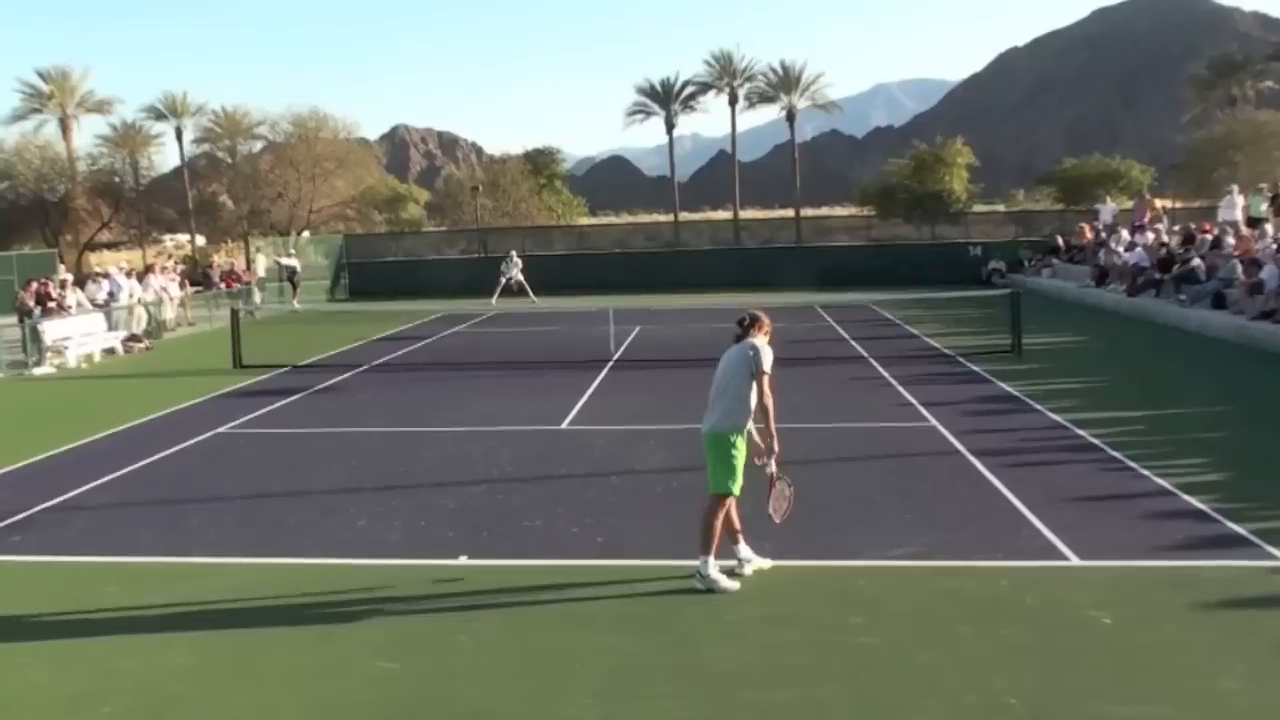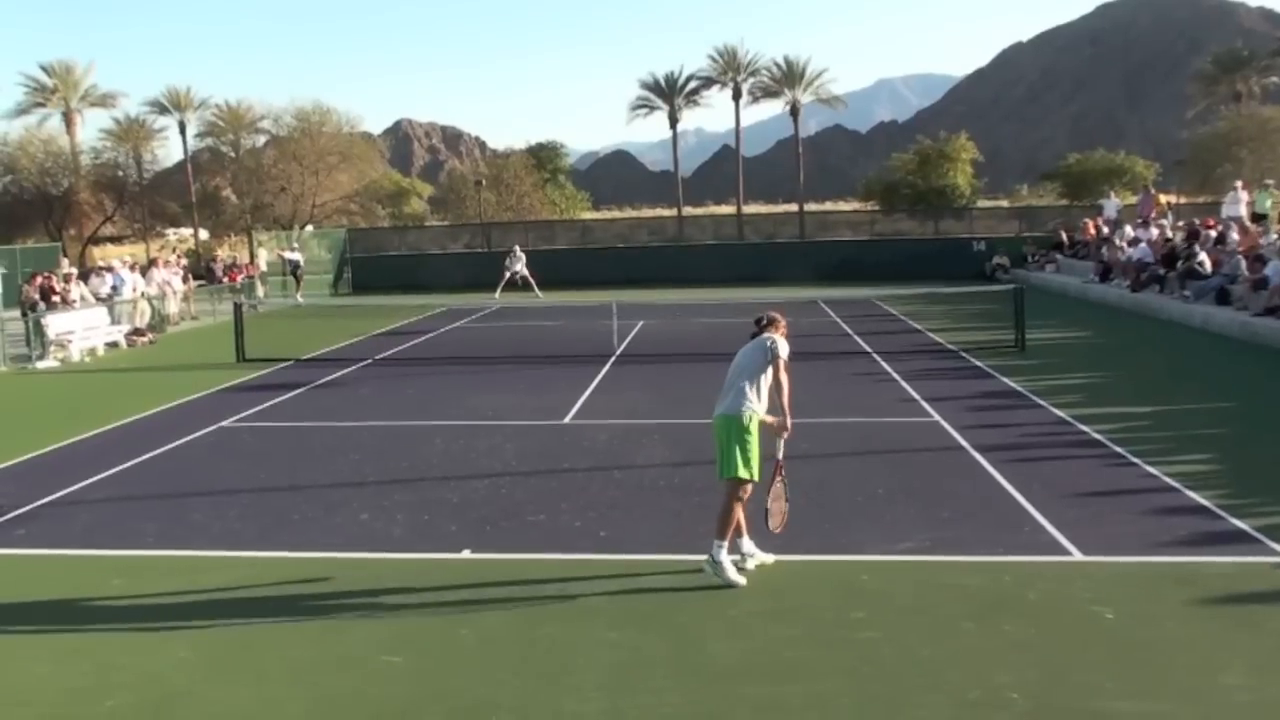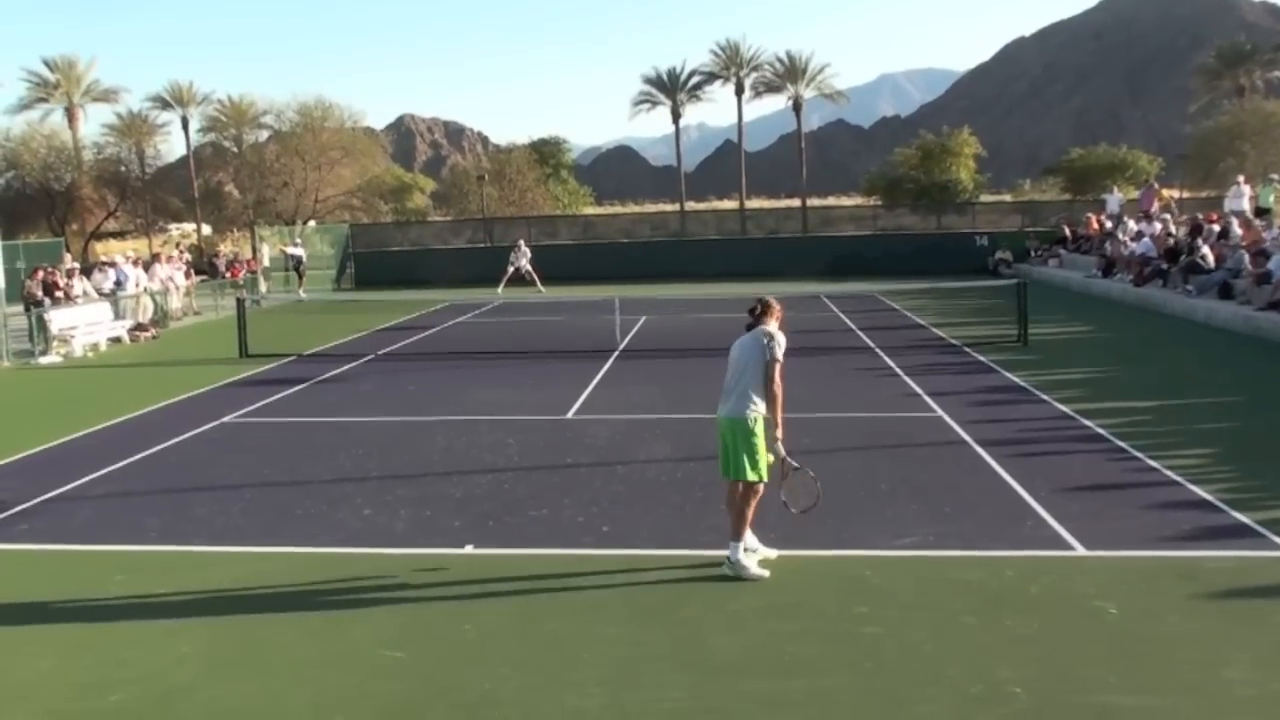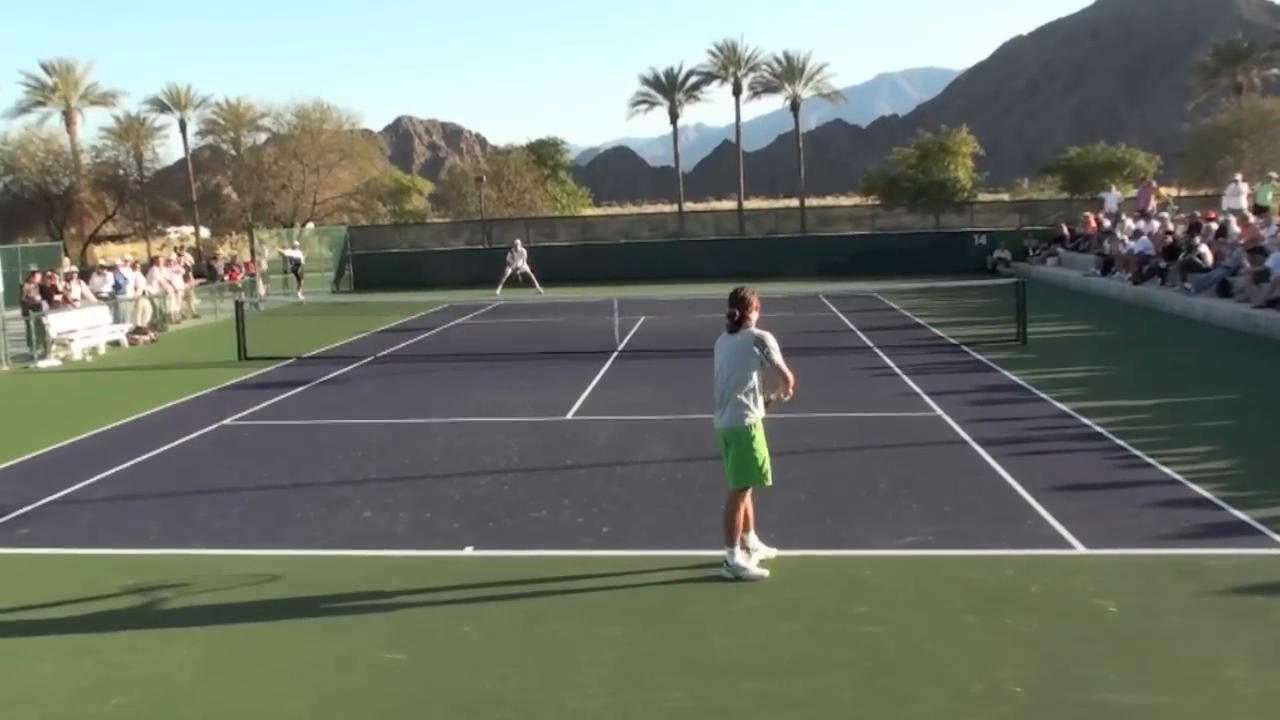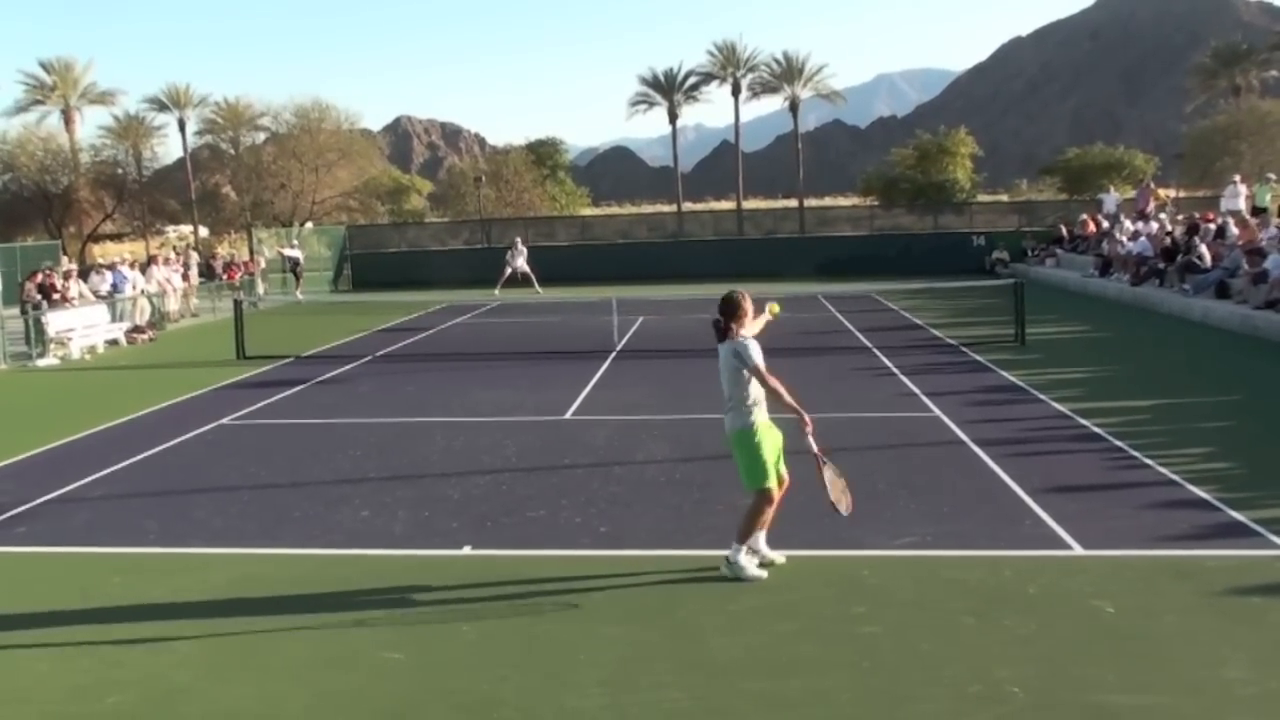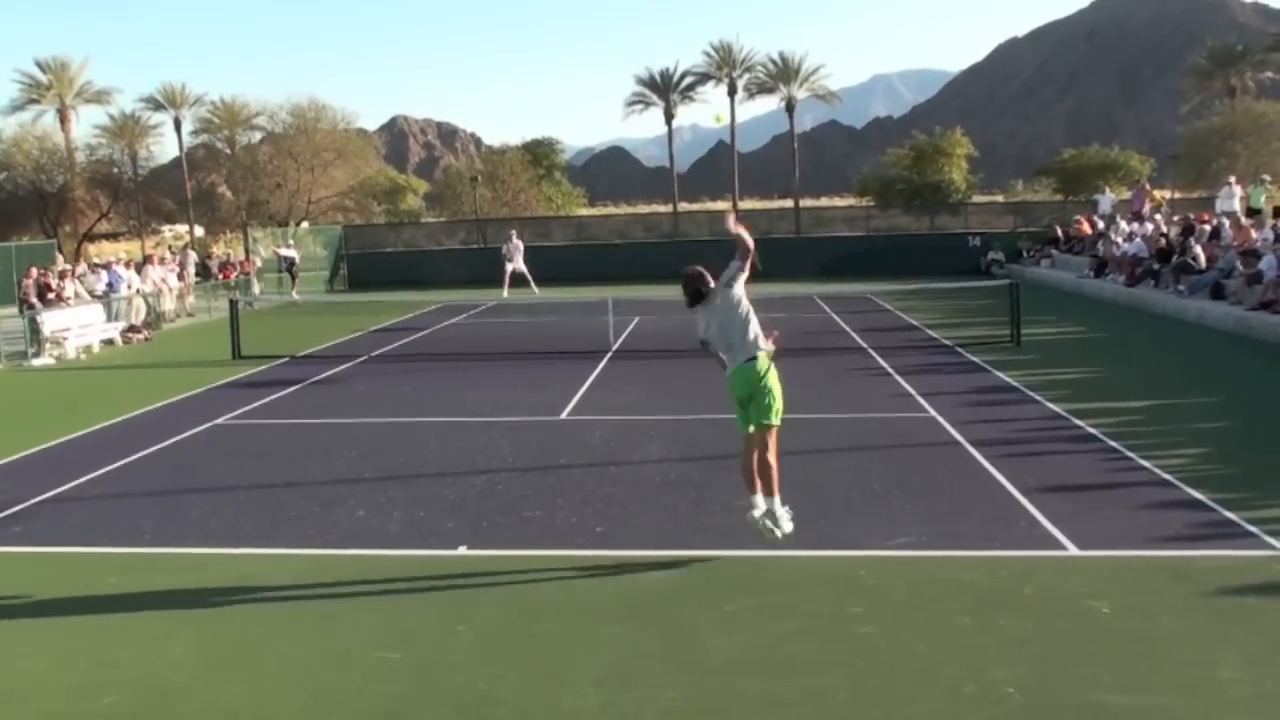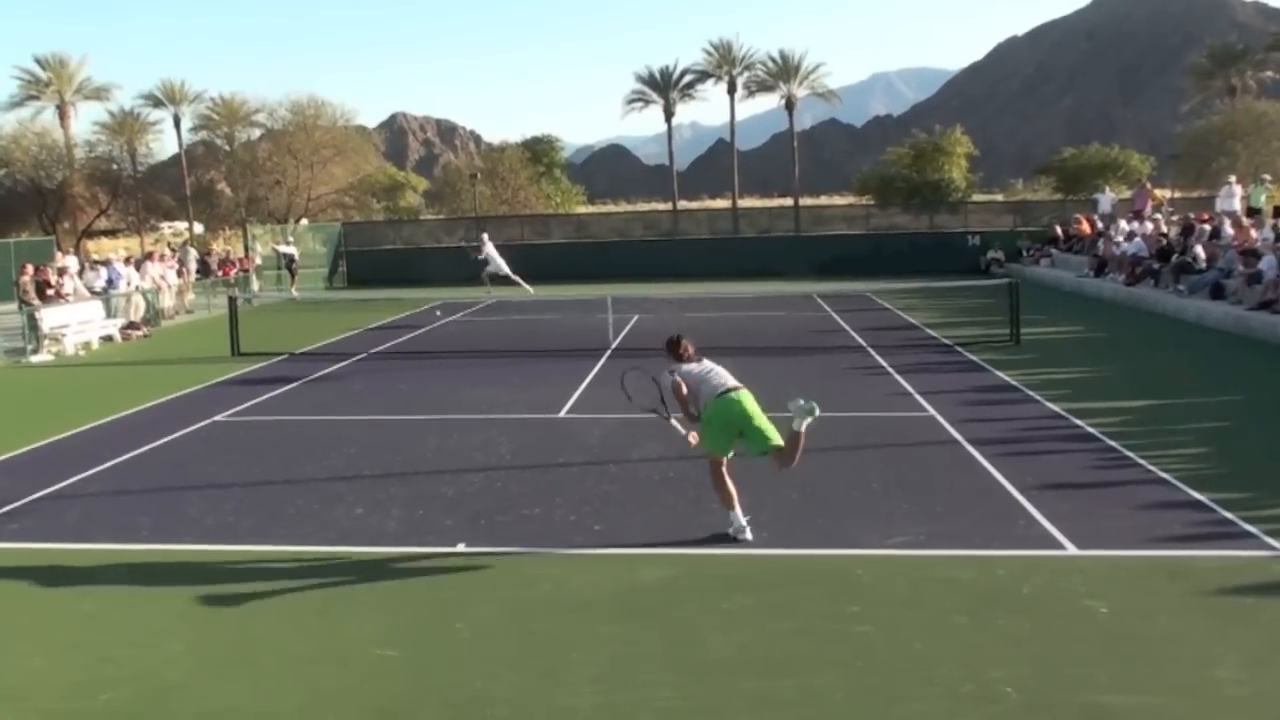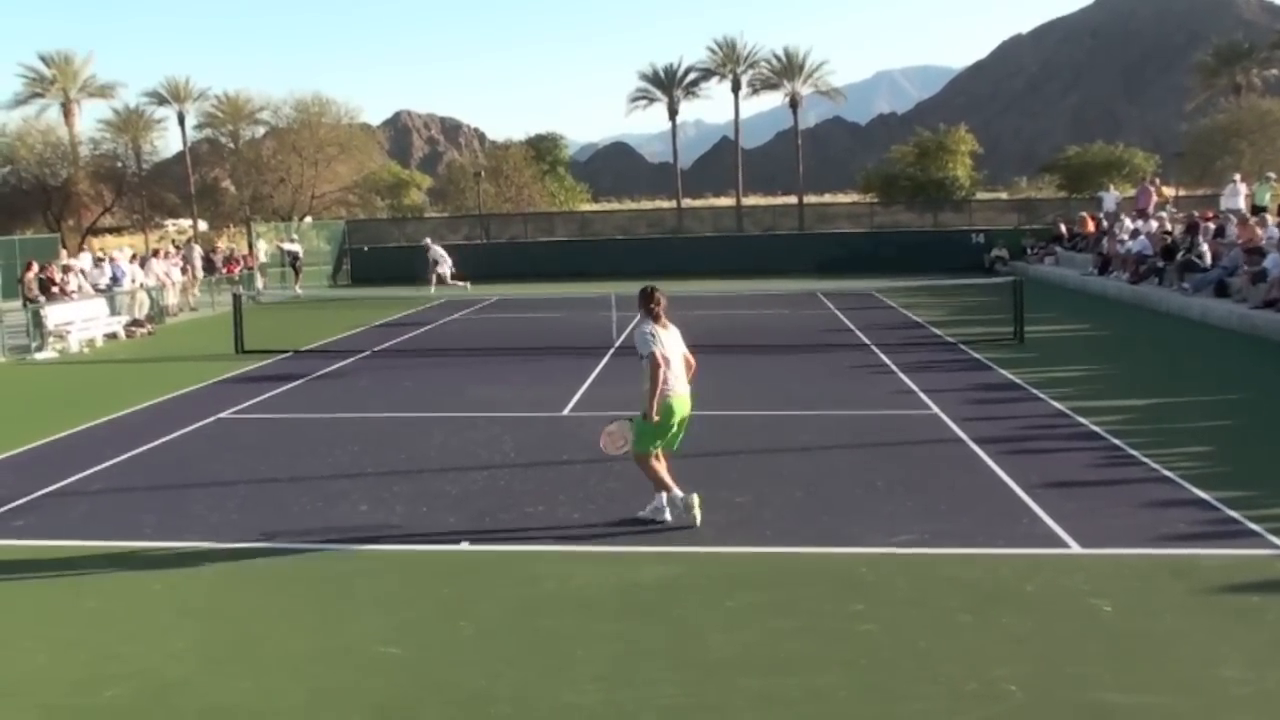
dt=0.5s
person 1, frame 1
left shoulder: (733, 353)
right shoulder: (760, 349)
right elbow: (764, 395)
left wrist: (756, 439)
right wrist: (772, 437)
left hip: (715, 429)
right hip: (728, 431)
left knee: (727, 496)
right knee: (721, 499)
left ankle: (744, 555)
right ankle: (706, 570)
person 1, frame 2
left shoulder: (750, 348)
right shoulder: (777, 342)
right elbow: (779, 375)
left wrist: (770, 421)
right wrist: (786, 414)
left hip: (723, 416)
right hip: (740, 417)
left knee: (736, 486)
right knee: (741, 487)
left ankle: (746, 550)
right ankle: (718, 555)
person 1, frame 3
left shoulder: (742, 342)
right shoulder: (774, 336)
right elbow: (773, 384)
right wrist: (777, 424)
left hip: (726, 415)
right hip: (745, 417)
left knee: (736, 485)
right knee: (753, 487)
left ankle: (748, 544)
right ankle: (735, 557)
person 1, frame 4
left shoulder: (722, 340)
right shoulder: (760, 338)
right elbow: (786, 377)
right wrist: (786, 391)
left hip: (724, 422)
right hip: (744, 423)
left knee: (744, 486)
right knee: (739, 491)
left ankle: (751, 545)
right ankle: (733, 560)
person 1, frame 5
left shoulder: (730, 340)
right shoulder: (743, 346)
left elbow: (749, 328)
right elbow: (767, 381)
left wrist: (765, 317)
right wrist: (798, 411)
left hip: (758, 423)
right hip: (748, 427)
left knee: (780, 482)
right knee: (765, 494)
left ankle: (756, 547)
right ankle: (735, 558)
person 1, frame 6
left shoulder: (703, 323)
right shoulder: (729, 287)
right elbow: (747, 249)
right wrist: (737, 229)
left hip: (737, 378)
right hip: (759, 369)
left knee: (750, 443)
right knee: (767, 442)
left ankle: (758, 504)
right ankle: (775, 507)
person 1, frame 7
left shoulder: (673, 372)
right shoulder: (706, 364)
left elbow: (681, 393)
left wrist: (692, 417)
right wrist: (702, 431)
left hip: (719, 409)
right hip: (743, 399)
left knee: (717, 467)
right knee: (785, 460)
left ankle: (739, 525)
right ankle: (799, 415)
person 1, frame 8
left shoulder: (644, 332)
right shoulder: (672, 330)
left elbow: (658, 366)
right elbow: (691, 365)
left wrist: (651, 405)
left hip: (665, 403)
right hip: (683, 400)
left knee: (643, 458)
right knee: (655, 452)
left ankle: (681, 499)
right ankle: (661, 505)
